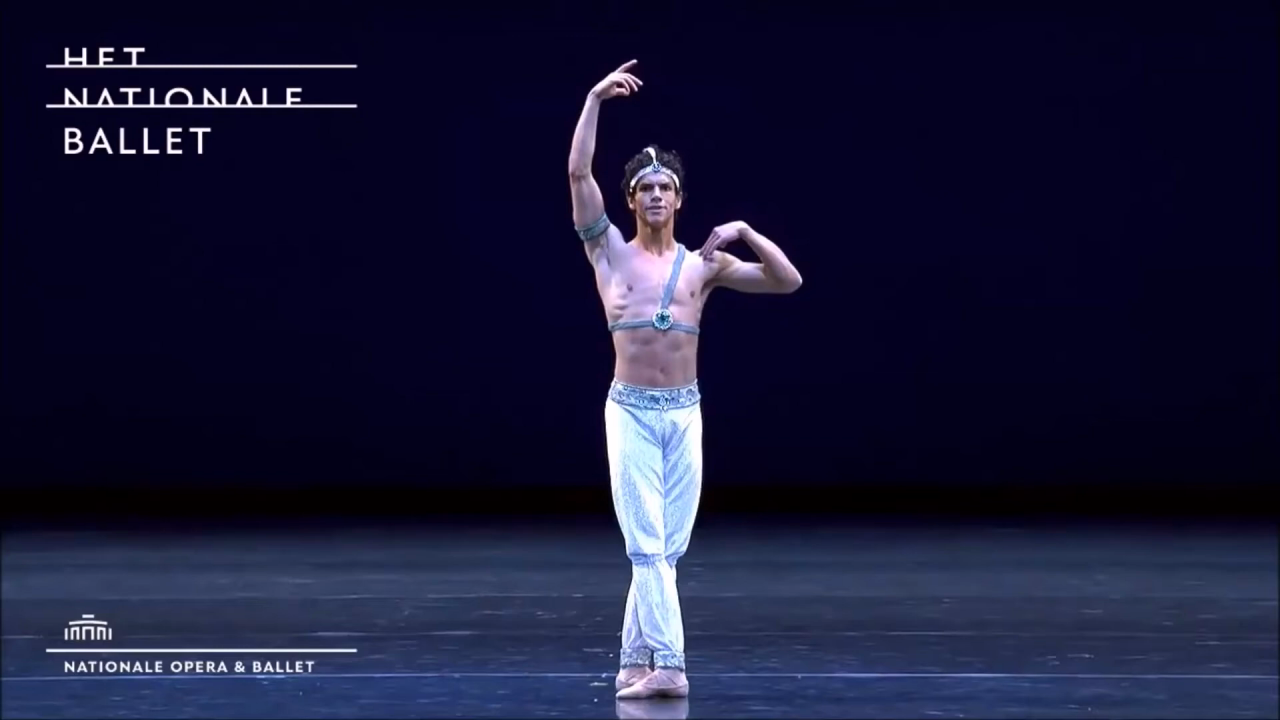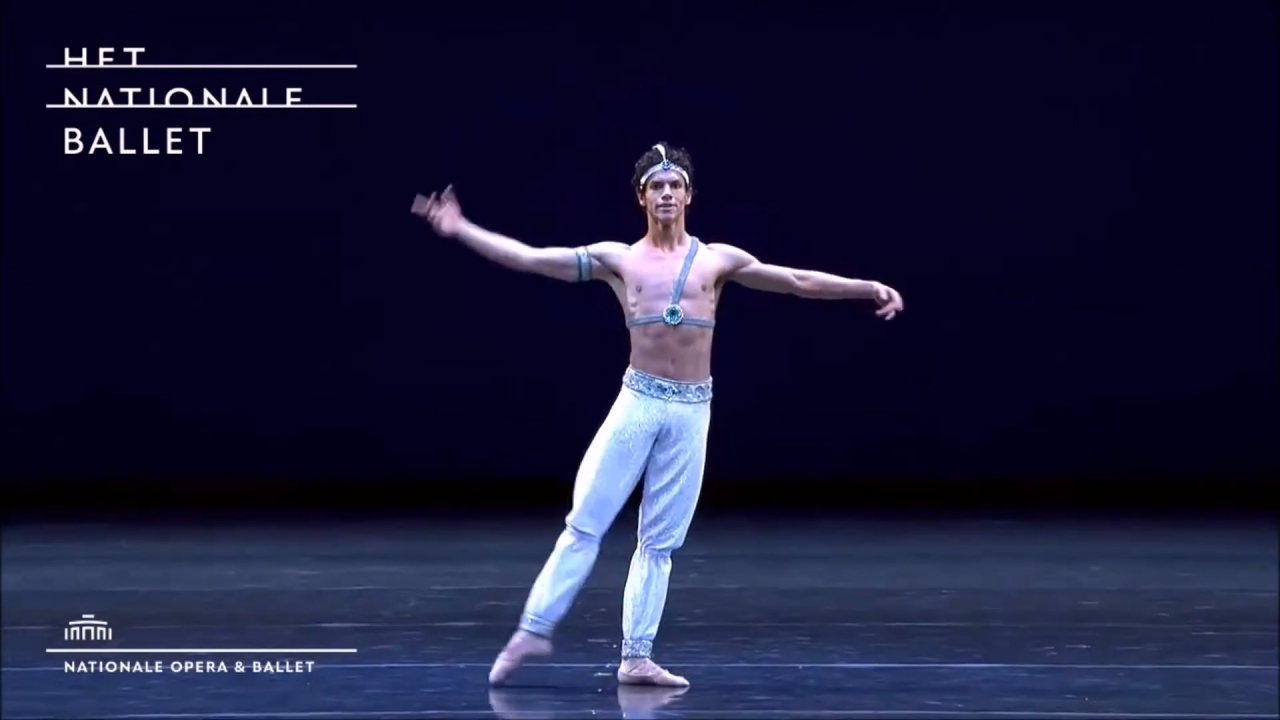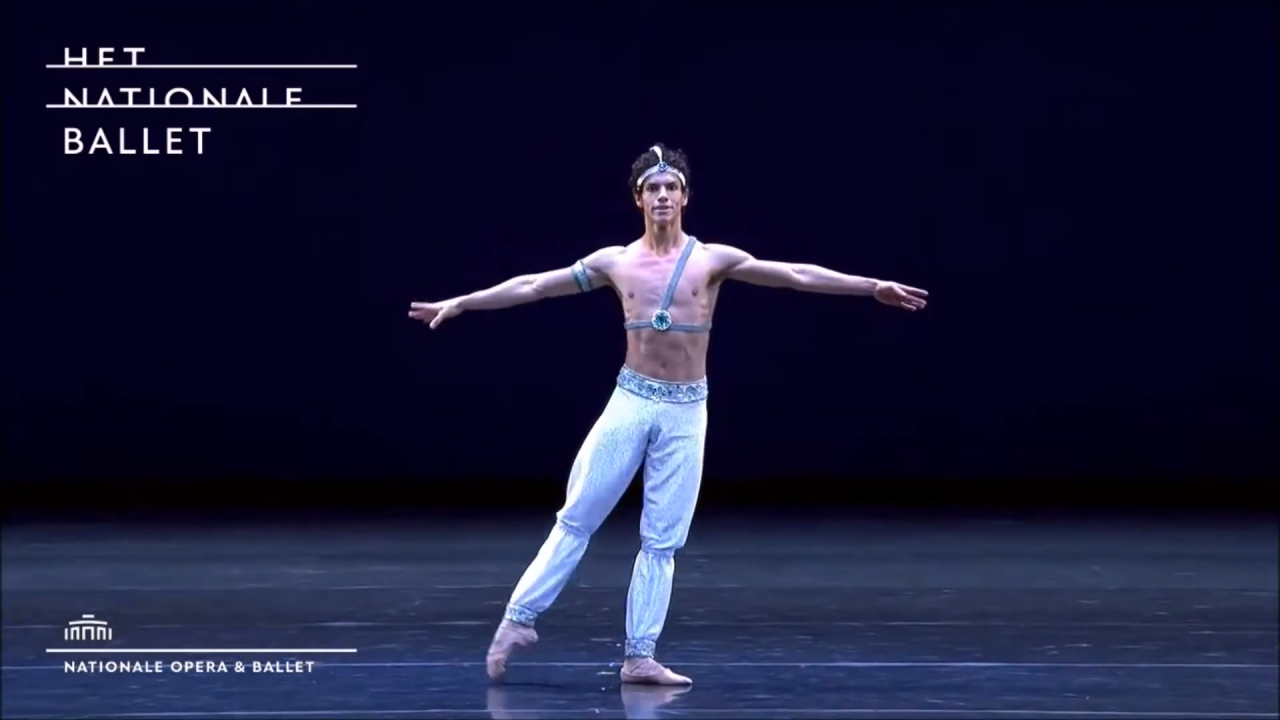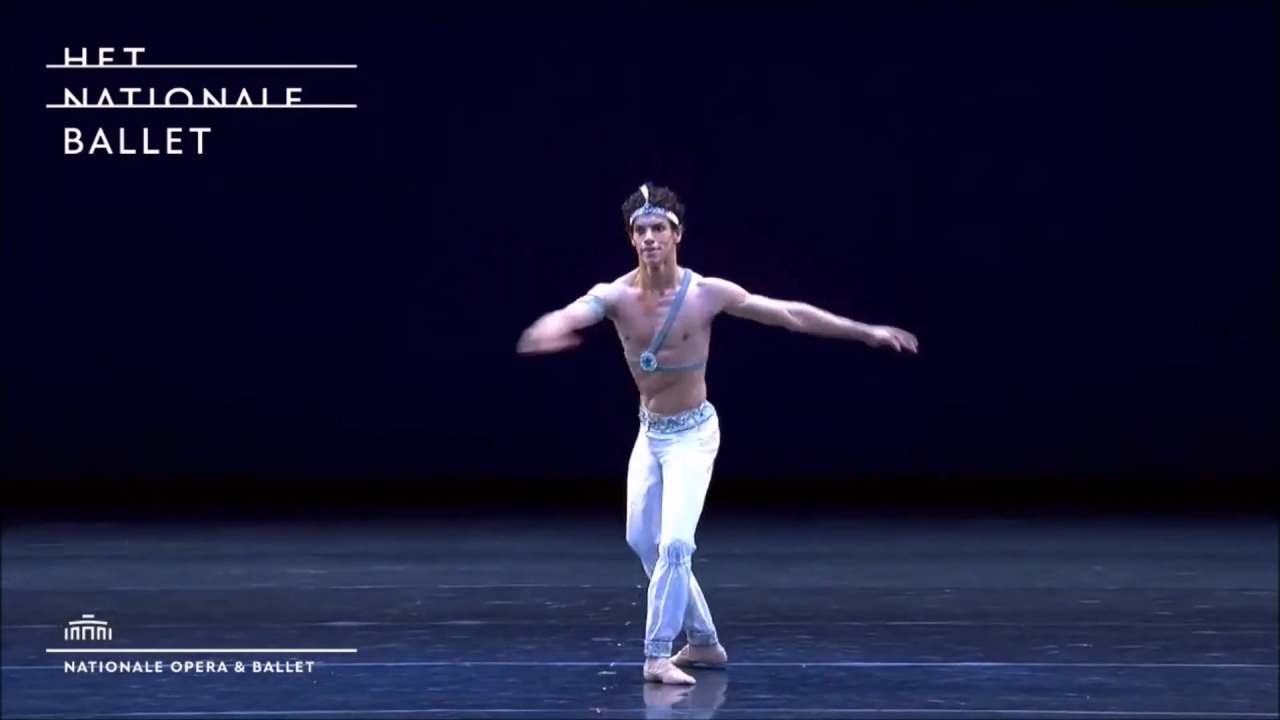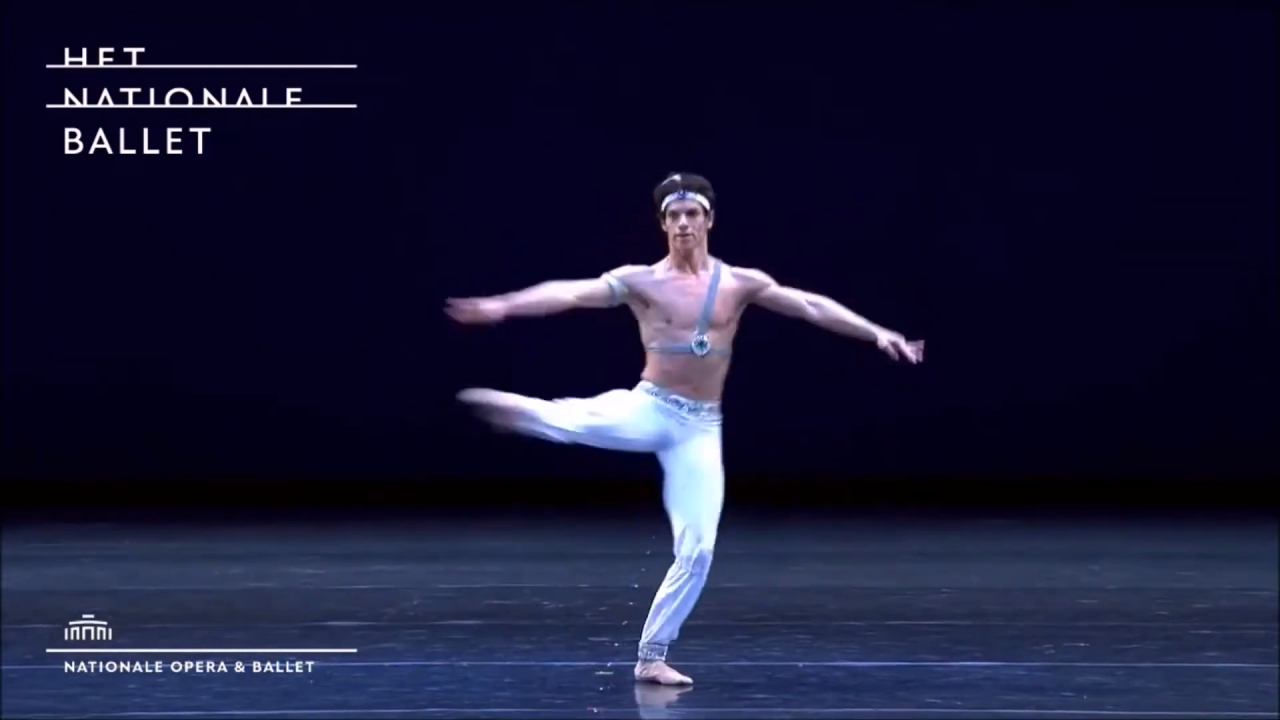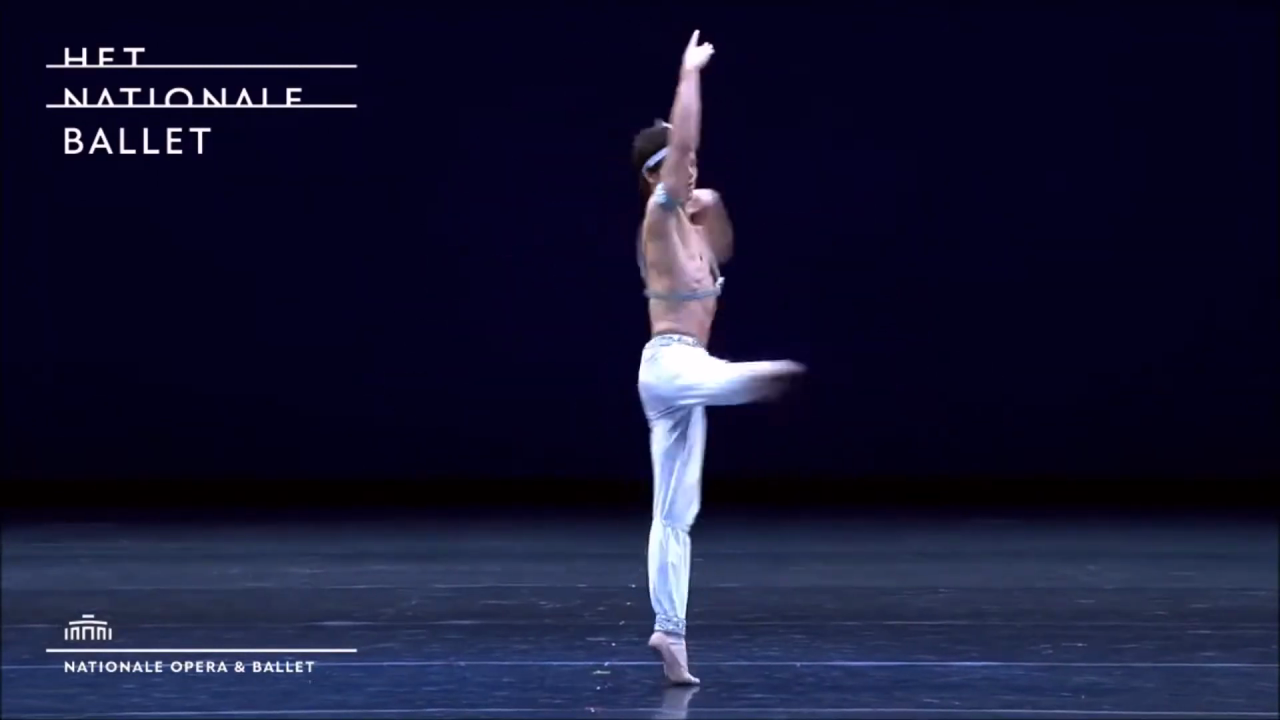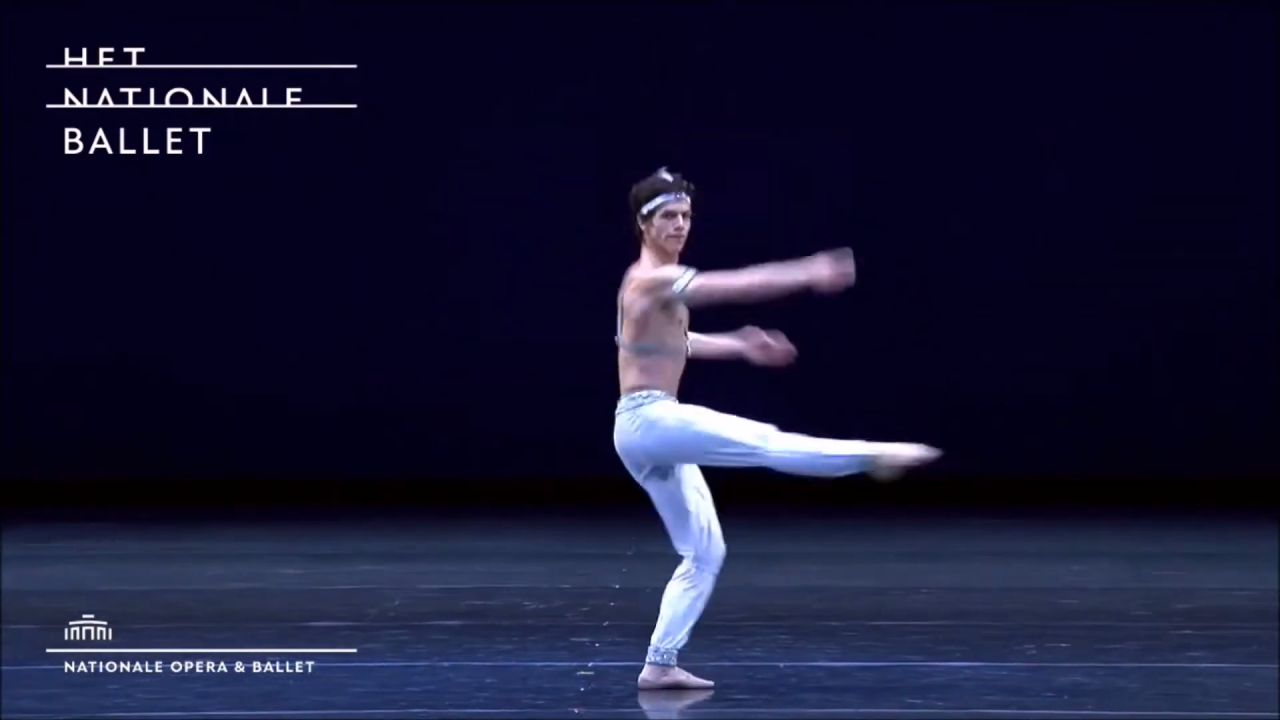
dt=0.5s
person 1, frame 1
left shoulder: (705, 264)
right shoulder: (609, 253)
left elbow: (789, 282)
right elbow: (578, 174)
left wrist: (745, 233)
right wrist: (593, 99)
left hip: (685, 414)
right hip: (631, 412)
left knee: (666, 549)
right knee: (648, 546)
left ankle: (635, 665)
right ankle: (666, 666)
person 1, frame 2
left shoulder: (719, 258)
right shoulder: (617, 258)
left elbow: (796, 278)
right elbow: (529, 259)
left wrist: (868, 285)
right wrist: (460, 228)
left hip: (692, 410)
right hip: (638, 402)
left knee: (661, 541)
right knee: (586, 522)
left ankle: (637, 655)
right ankle: (533, 631)
person 1, frame 3
left shoulder: (714, 258)
right shoulder: (613, 261)
left elbow: (797, 274)
right elbow: (532, 285)
left wrist: (873, 286)
right wrist: (456, 305)
left hip: (687, 410)
right hip: (631, 400)
left knee: (664, 538)
right knee: (577, 516)
left ankle: (639, 656)
right ankle: (517, 621)
person 1, frame 4
left shoulder: (708, 292)
right shoulder: (612, 295)
left elbow: (791, 315)
right elbow: (565, 316)
left wrist: (870, 332)
right wrist: (548, 330)
left hip: (692, 432)
right hip: (651, 434)
left knee: (674, 542)
right knee: (645, 543)
left ankle: (659, 654)
right ankle: (702, 642)
person 1, frame 5
left shoulder: (739, 282)
right shoulder: (640, 280)
left elbow: (814, 306)
right elbow: (568, 291)
left wrist: (880, 333)
right wrist: (500, 306)
left hip: (699, 428)
right hip: (647, 409)
left knee: (697, 552)
left ankle: (650, 656)
person 1, frame 6
left shoulder: (684, 228)
right shoulder: (661, 219)
left elbow: (717, 254)
right elbow: (683, 141)
left wrist: (710, 205)
right wrist: (690, 70)
left hip: (675, 370)
right hip: (674, 367)
left knee: (673, 518)
left ankle: (671, 632)
person 1, frame 7
left shoulder: (651, 284)
right shoulder: (647, 279)
right elbow: (722, 286)
left wrist: (739, 344)
right wrist: (811, 271)
left hip: (638, 434)
right hip: (654, 421)
left knee: (703, 555)
right knee: (776, 445)
left ankle: (660, 664)
right ankle: (873, 454)
